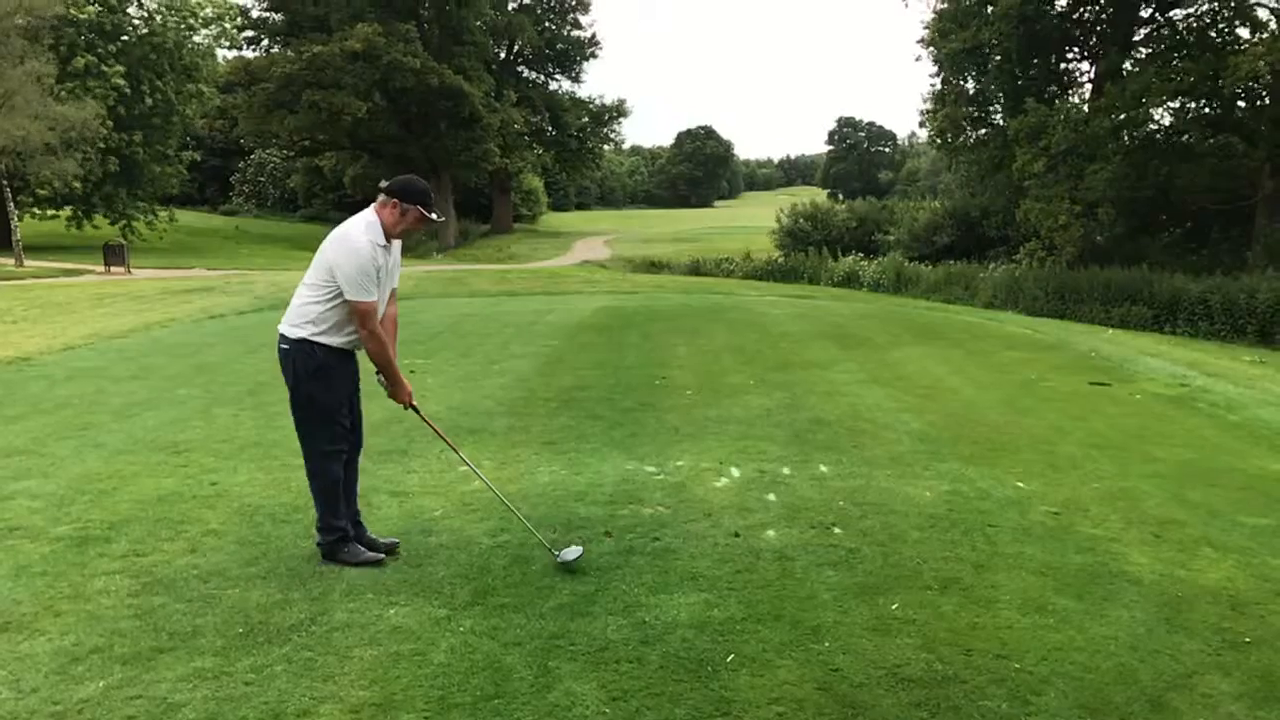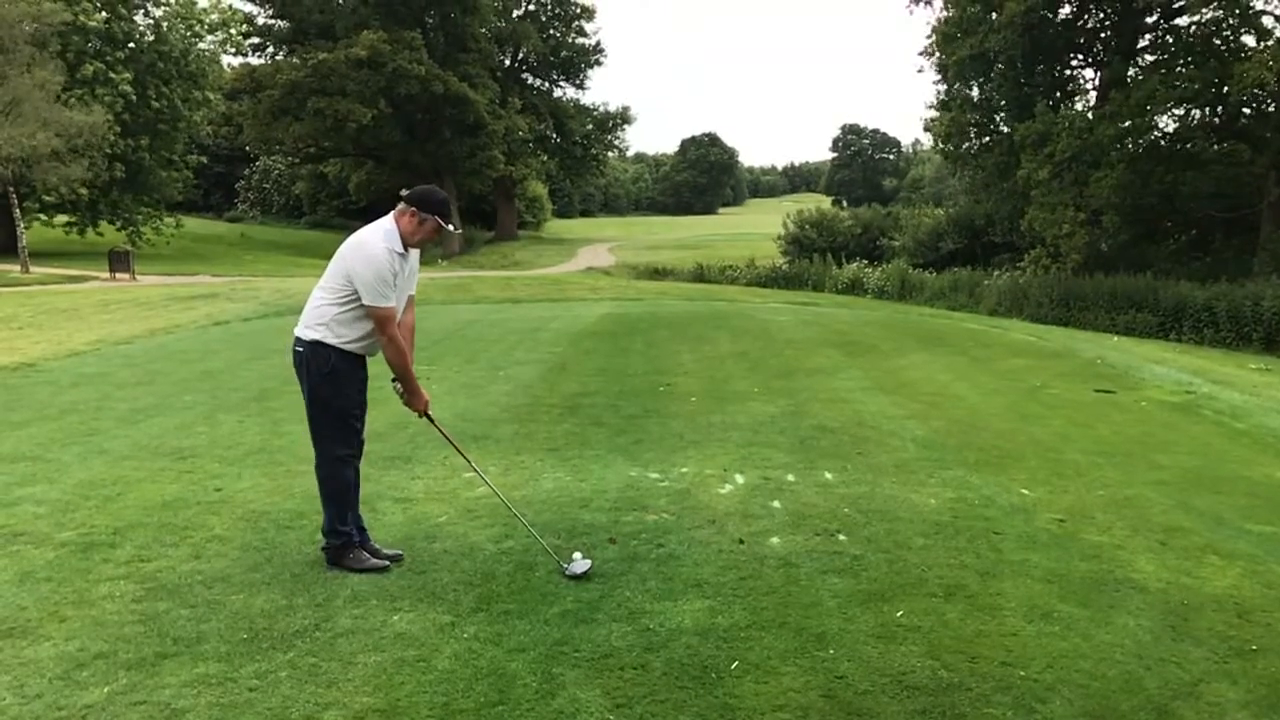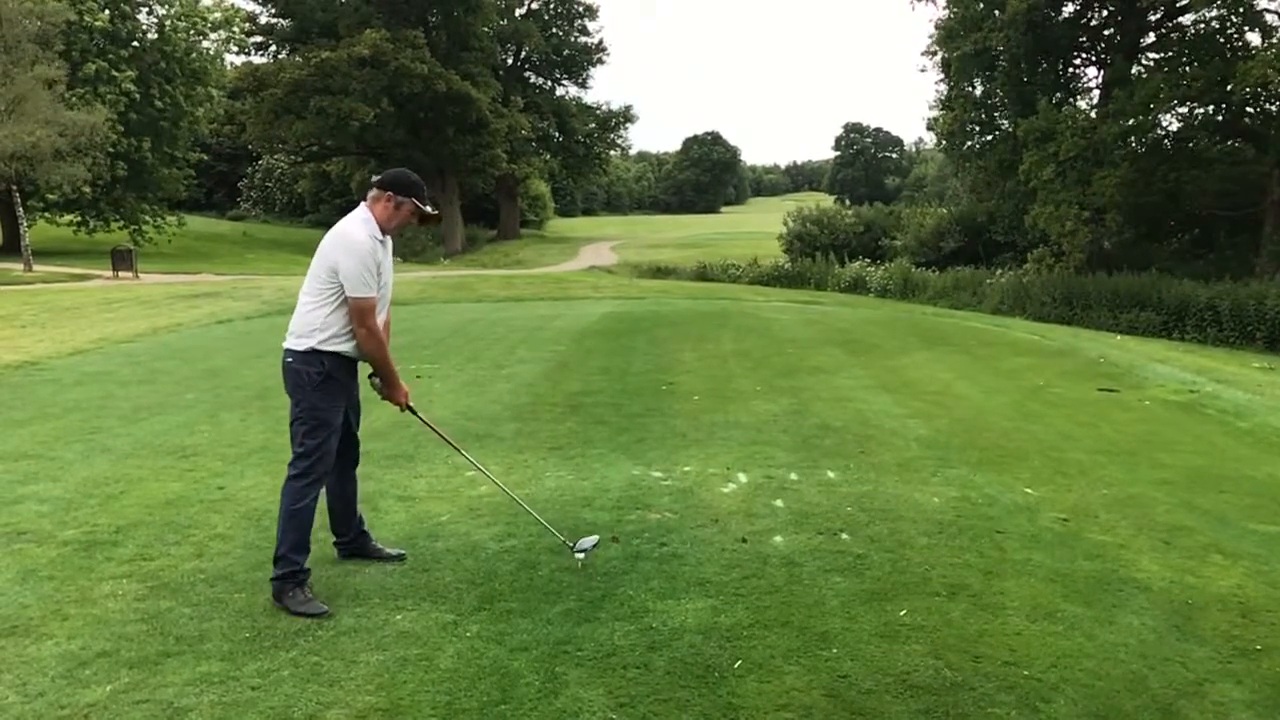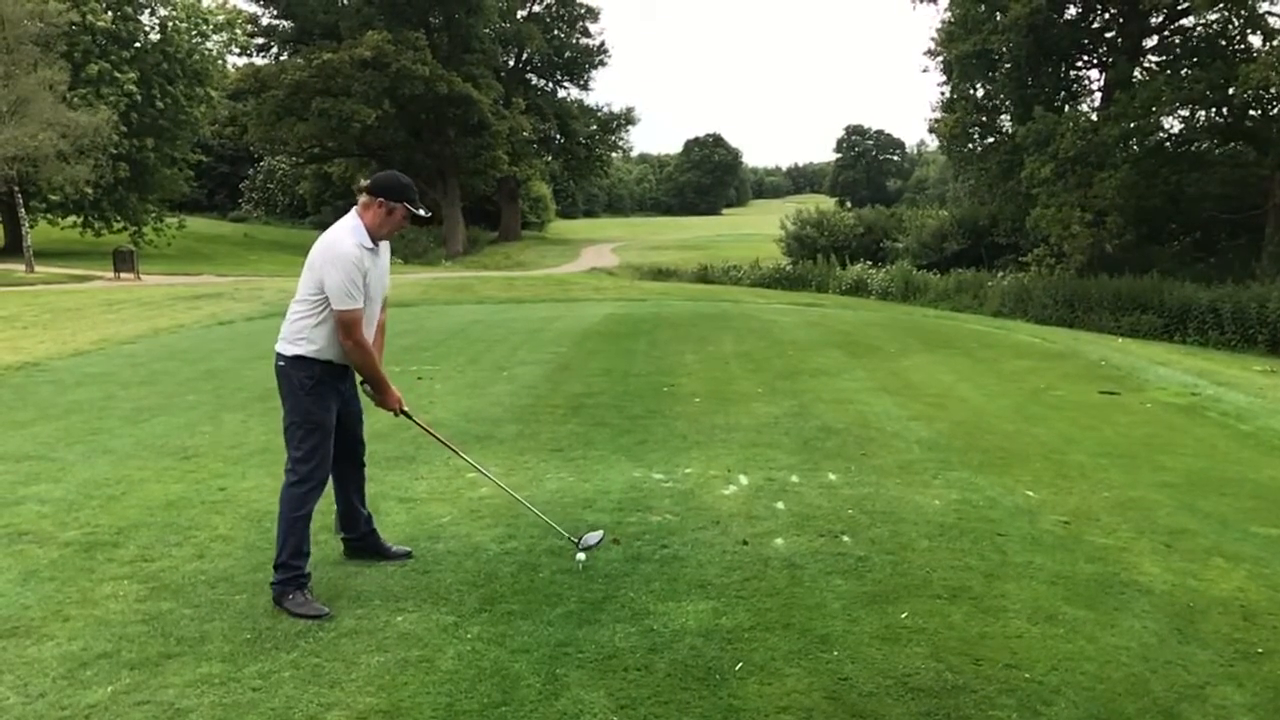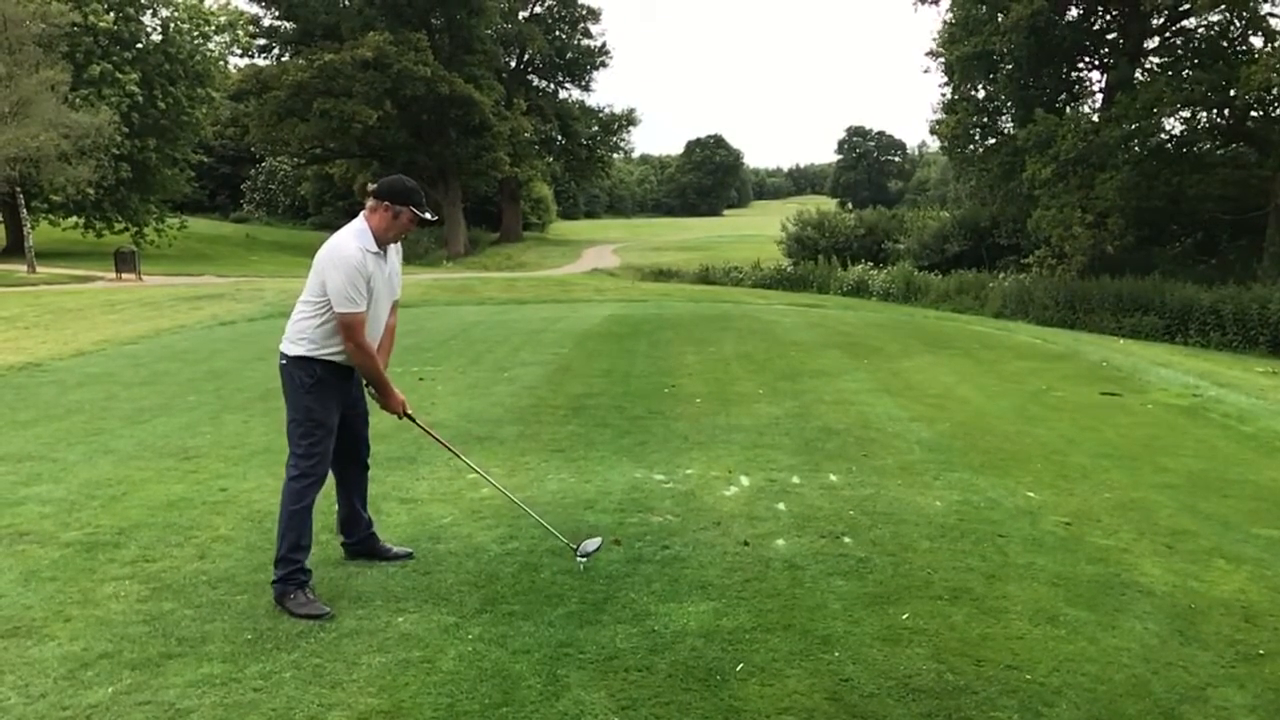
dt=0.7s
person 1, frame 1
left shoulder: (390, 240)
right shoulder: (358, 244)
left elbow: (388, 306)
right elbow: (368, 327)
left wrist: (392, 370)
right wrist: (396, 381)
left hip: (336, 349)
right hip: (310, 348)
left knee: (347, 442)
right knee: (326, 446)
left ankle: (350, 529)
right ankle: (334, 540)
person 1, frame 2
left shoulder: (408, 247)
right shoulder: (375, 251)
left elbow: (405, 315)
right elbow: (387, 333)
left wrist: (409, 378)
right wrist: (413, 388)
left hip: (347, 353)
right hip: (322, 351)
left knee: (349, 448)
right knee: (337, 449)
left ankle: (352, 537)
right ankle: (340, 544)
person 1, frame 3
left shoulder: (377, 236)
right shoulder: (357, 240)
left elbow: (380, 315)
right elbow: (365, 326)
left wrist: (384, 374)
right wrist: (393, 381)
left hip: (337, 361)
right hip: (315, 362)
left knee: (344, 456)
right knee: (311, 465)
left ankle: (351, 538)
right ankle: (288, 577)
person 1, frame 4
left shoulder: (378, 243)
right shoulder: (344, 251)
left elbow: (377, 314)
right elbow: (351, 337)
left wrist: (377, 376)
right wrist: (383, 388)
left hip: (337, 366)
right hip: (306, 366)
left knee: (350, 457)
right knee: (308, 470)
left ankle: (359, 537)
right ankle: (289, 582)
person 1, frame 5
left shoulder: (390, 248)
right shoulder: (348, 254)
left elbow: (388, 315)
right elbow: (355, 340)
left wrist: (379, 377)
right wrist: (387, 391)
left hip: (344, 367)
right hip: (311, 366)
left knee: (354, 457)
right knee: (308, 469)
left ankle: (359, 538)
right ankle: (290, 581)
